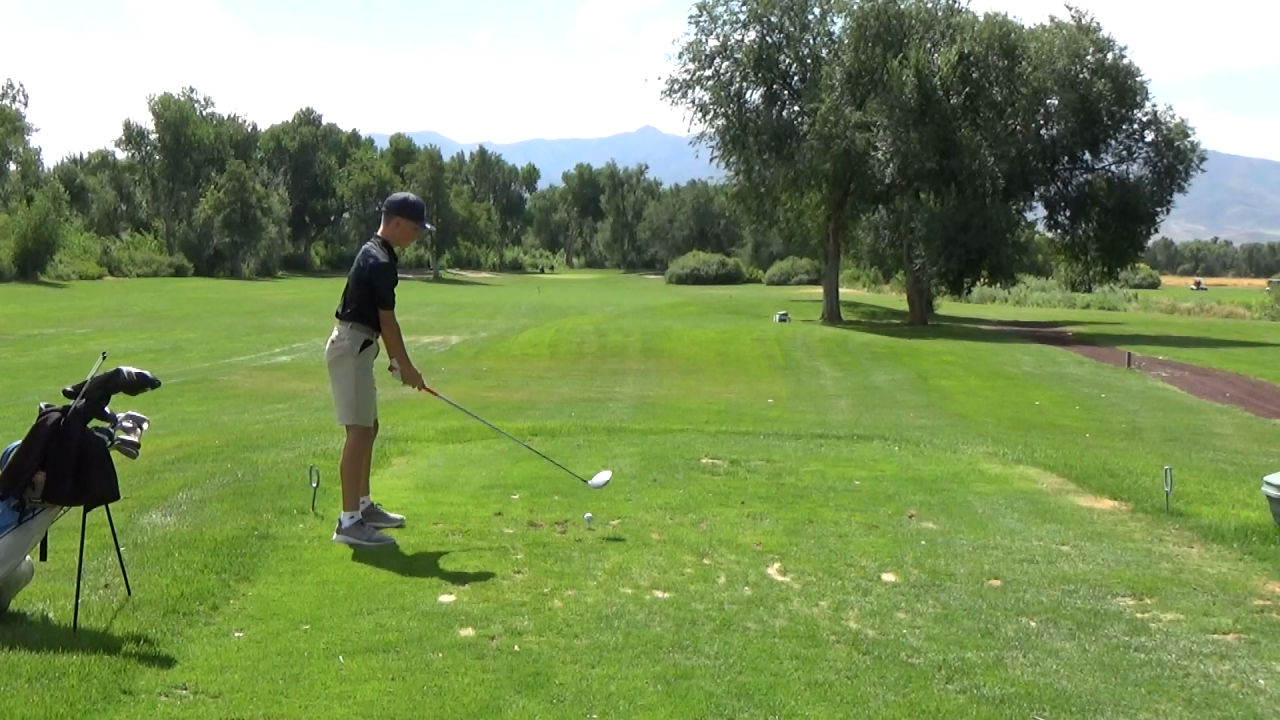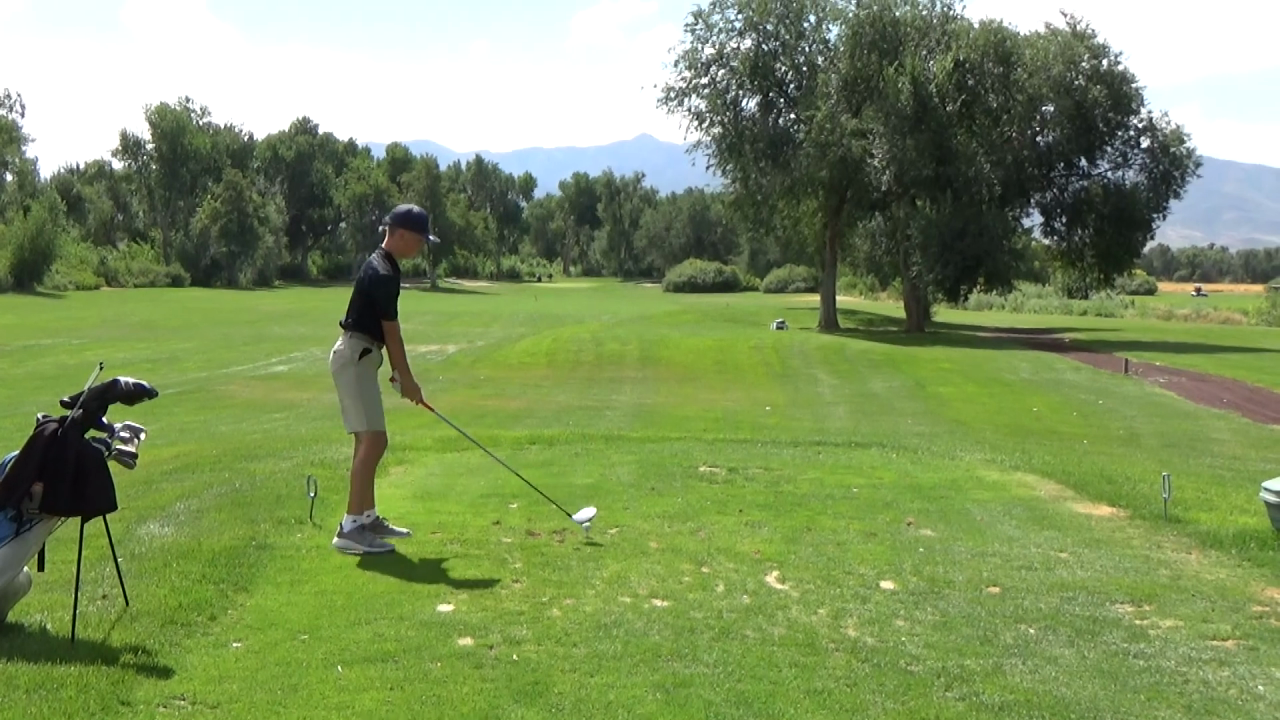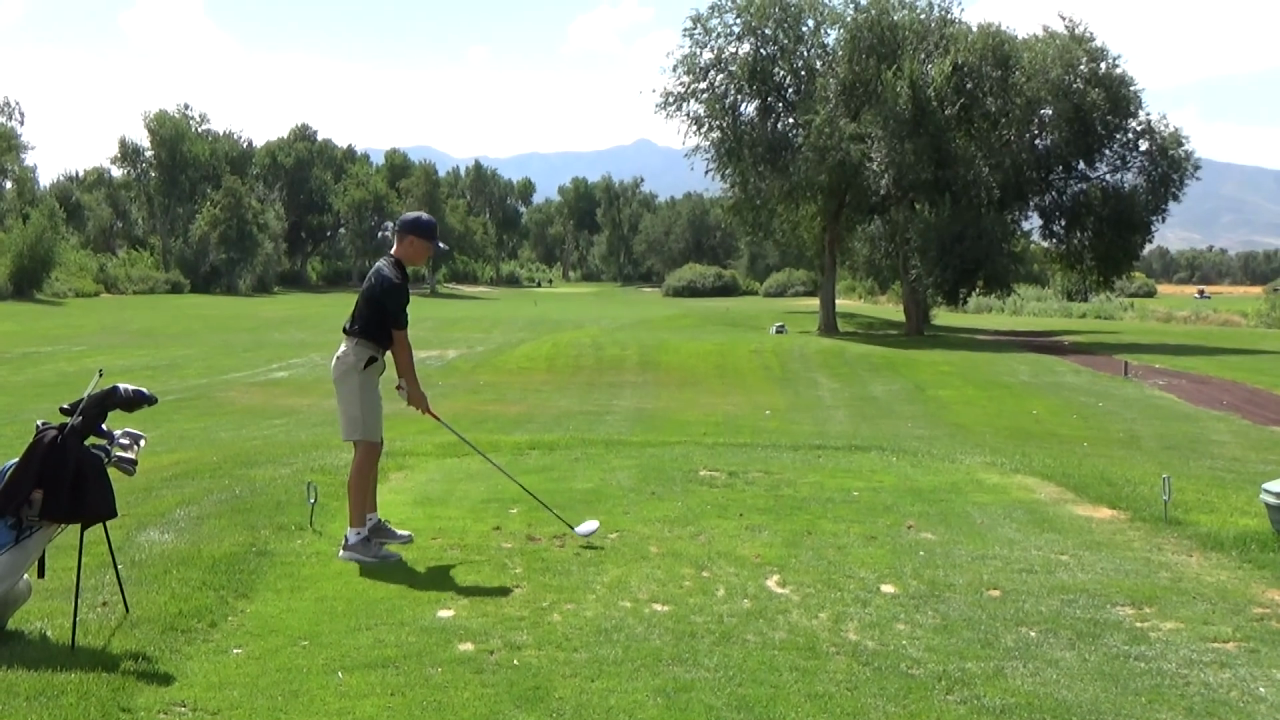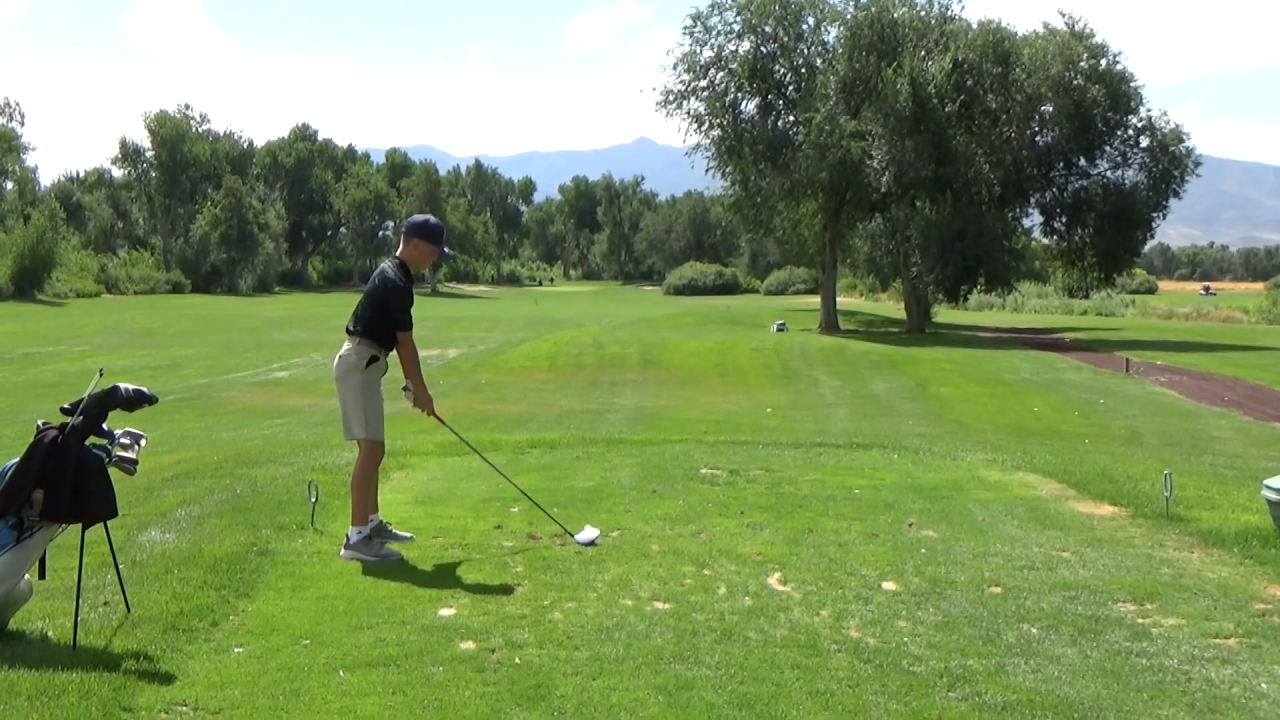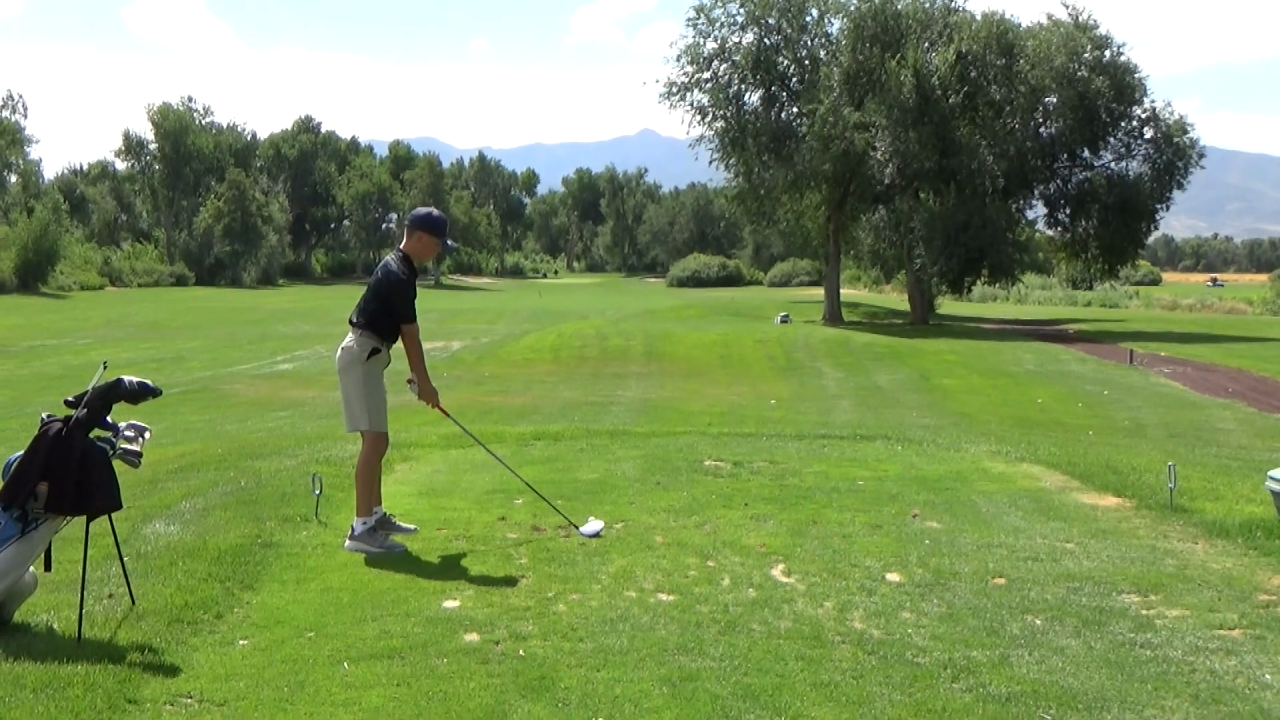
dt=0.4s
person 1, frame 1
left shoulder: (374, 253)
right shoulder: (381, 262)
right elbow: (387, 322)
left wrist: (396, 361)
right wrist: (406, 367)
left hip: (356, 346)
right hip: (352, 348)
left knee: (368, 428)
right knee: (359, 432)
left ankle: (362, 505)
right ankle: (349, 521)
person 1, frame 2
left shoulder: (381, 267)
right shoulder: (382, 274)
left elbow: (385, 331)
right elbow: (391, 331)
left wrist: (398, 372)
right wrist: (407, 379)
left hip: (361, 357)
right hip: (355, 358)
left knee: (368, 440)
right knee: (373, 440)
left ankle: (367, 517)
right ankle: (350, 526)
person 1, frame 3
left shoulder: (387, 271)
right shoulder: (392, 282)
left elbow: (392, 338)
right elbow: (400, 340)
left wrist: (404, 380)
right wrist: (414, 388)
left hip: (362, 363)
right hip: (358, 365)
left knee: (372, 445)
right knee: (367, 449)
left ankle: (371, 522)
right ankle: (355, 538)
person 1, frame 4
left shoulder: (393, 274)
right shoulder: (396, 284)
left elbow: (398, 339)
right elbow: (405, 342)
left wrist: (411, 382)
right wrist: (421, 389)
left hip: (365, 363)
right hip: (359, 364)
left knee: (372, 448)
right knee: (371, 449)
left ankle: (371, 523)
right ankle: (356, 538)
person 1, frame 5
left shoulder: (398, 267)
right shoulder: (399, 276)
left elbow: (406, 331)
right elbow: (410, 335)
left wrist: (416, 375)
right wrist: (425, 382)
left hip: (368, 356)
right hip: (361, 356)
left knee: (376, 439)
right knee: (375, 440)
left ankle: (375, 515)
right ankle: (361, 529)
